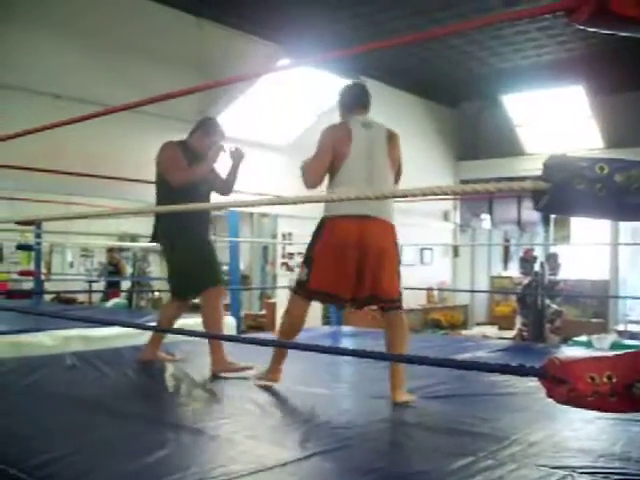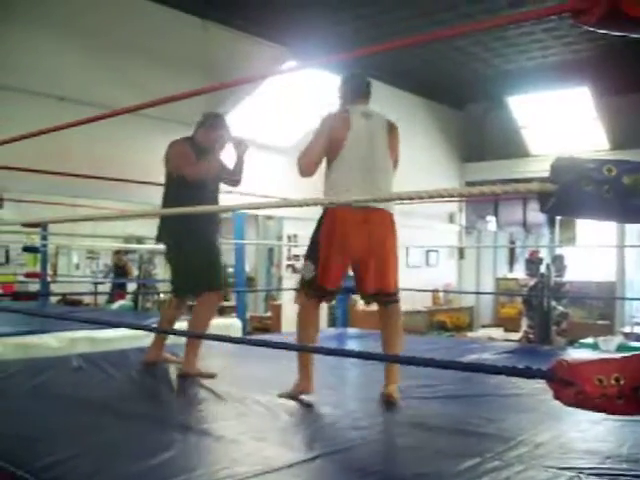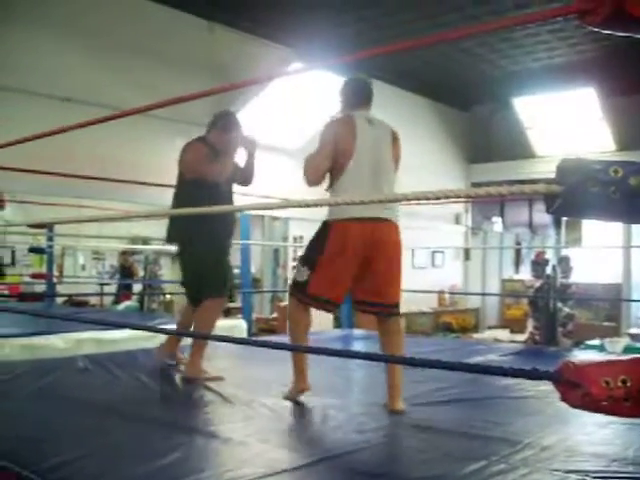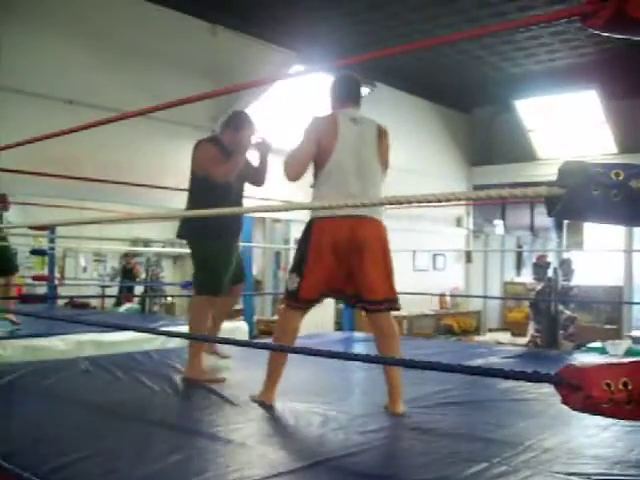
dt=0.2s
person 1, frame 1
left shoulder: (334, 133)
right shoulder: (391, 139)
left elbow: (311, 180)
left wrist: (307, 164)
left hip: (339, 223)
right hip: (380, 226)
left knee: (302, 296)
right knee: (392, 308)
left ankle: (274, 368)
right ankle: (398, 388)
person 1, frame 2
left shoulder: (334, 121)
right shoulder: (390, 129)
left elbow: (307, 168)
left wrist: (307, 151)
left hip: (341, 214)
right hip: (381, 217)
left knee: (310, 294)
right knee: (389, 301)
left ankle: (305, 377)
right ankle: (391, 380)
person 1, frame 3
left shoulder: (337, 127)
right shoulder: (392, 136)
left elbow: (314, 178)
left wrist: (313, 157)
left hip: (345, 224)
right hip: (386, 227)
left knee: (301, 296)
right knee: (388, 313)
left ankle: (300, 378)
right ankle: (396, 396)
person 1, frame 4
left shoulder: (322, 125)
right shoulder: (381, 134)
left elbow: (294, 172)
left wrist: (294, 154)
left hip: (327, 223)
right hip: (370, 224)
left knee: (294, 305)
right knee: (381, 311)
left ankle: (269, 389)
right ankle: (396, 398)
person 2, frame 1
left shoulder: (203, 163)
right shoulder: (171, 150)
left elbow: (224, 189)
right elbow: (178, 179)
left wrist: (235, 164)
right wrist: (210, 161)
left hip: (194, 234)
right hip: (178, 234)
left knee: (182, 296)
right knee: (213, 289)
left ankle: (152, 349)
right ankle: (219, 359)
person 2, frame 2
left shoulder: (209, 157)
right shoulder: (180, 147)
left elbow: (234, 180)
right elbow: (195, 173)
left wrist: (240, 155)
right wrist: (217, 151)
left hip: (199, 233)
right hip: (185, 233)
left knee: (181, 294)
right knee: (211, 292)
left ankle: (156, 350)
right ankle: (189, 360)
person 2, frame 3
left shoulder: (219, 155)
right shoulder: (196, 149)
left elbow: (245, 180)
right elbow: (216, 175)
left wrist: (250, 154)
right wrist: (233, 150)
left hip: (212, 235)
right hip: (198, 235)
left knee: (200, 297)
right knee: (216, 295)
left ankle: (171, 345)
right ankle: (194, 364)
person 2, frame 4
left shoulder: (234, 154)
right shoulder: (206, 148)
left elbow: (258, 180)
right elbow: (222, 175)
left wrist: (263, 155)
right wrist: (243, 151)
left hip: (223, 232)
right hip: (206, 231)
left knee: (235, 285)
right knee: (207, 291)
left ankle: (210, 339)
right ankle: (194, 364)
